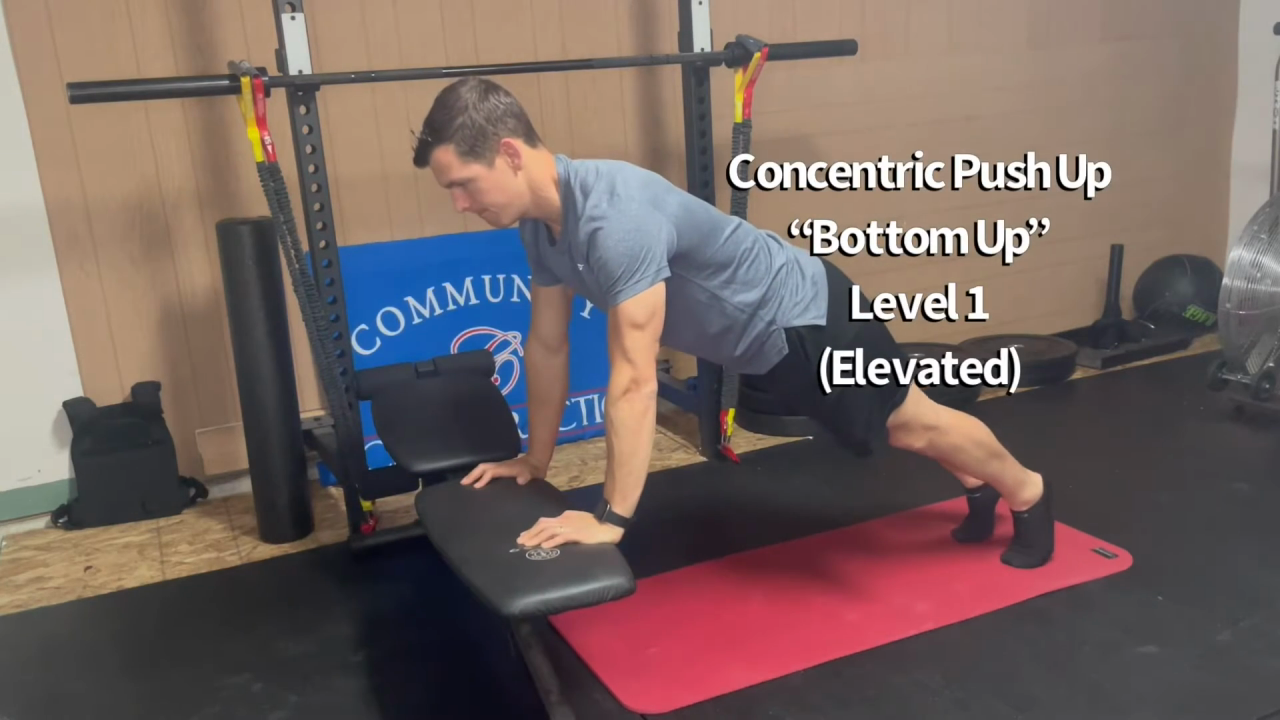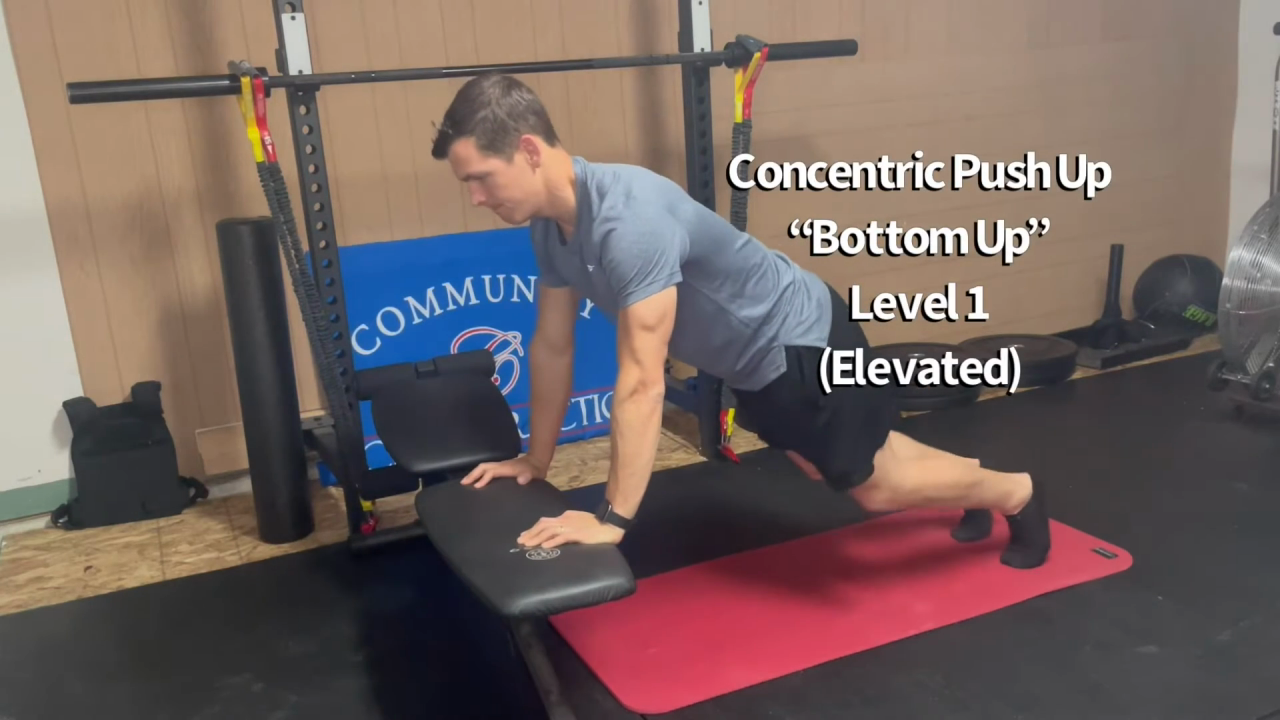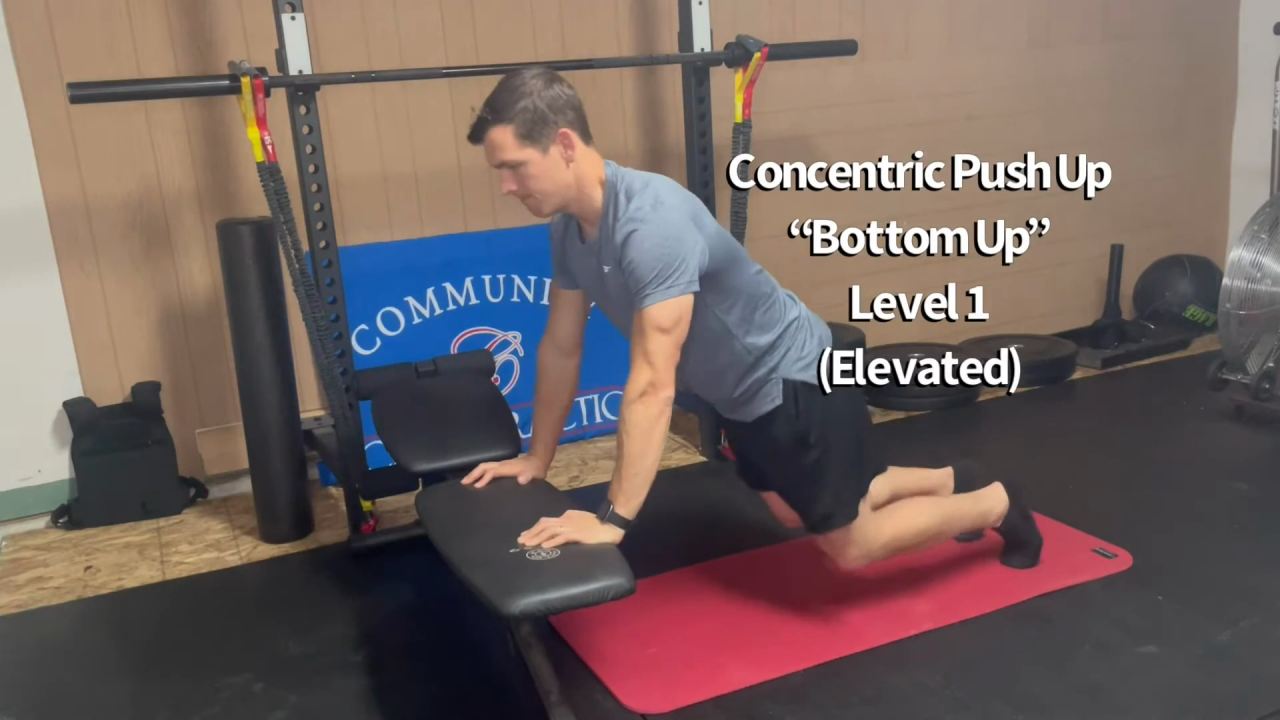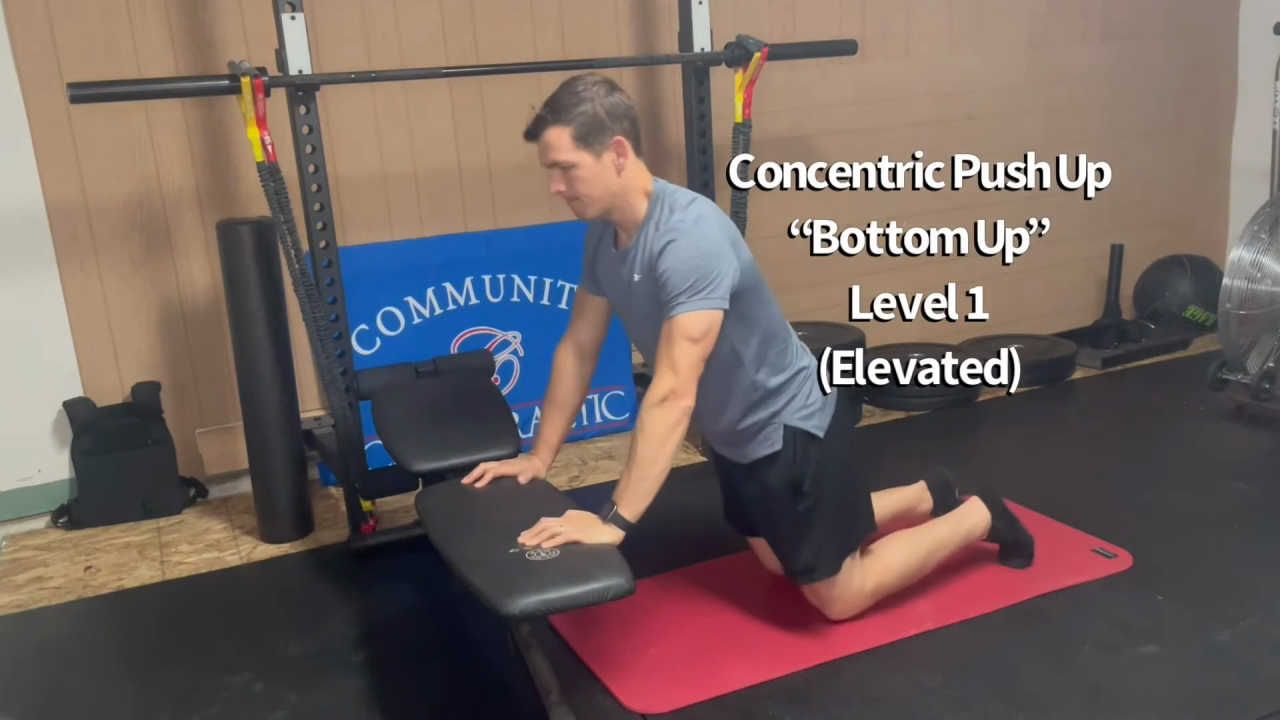
dt=0.3s
person 1, frame 1
left shoulder: (615, 218)
right shoulder: (542, 218)
left elbow: (634, 381)
right elbow: (546, 346)
left wrist: (611, 519)
right wrist: (535, 458)
left hip: (802, 315)
right hip: (765, 334)
left knee: (911, 424)
right knee: (892, 421)
left ankle: (1027, 493)
right ankle: (978, 486)
person 1, frame 2
left shoulder: (629, 221)
right shoulder: (551, 223)
left elbow: (642, 384)
right elbow: (552, 347)
left wrist: (613, 519)
right wrist: (535, 458)
left hip: (797, 339)
right hip: (754, 356)
left knee: (875, 484)
right knee: (828, 467)
left ankle: (1015, 493)
right ankle: (967, 478)
person 1, frame 3
left shoulder: (653, 224)
right shoulder: (570, 224)
left elbow: (652, 386)
right elbow: (560, 347)
left wrist: (614, 519)
right wrist: (535, 457)
left hip: (797, 379)
right hip: (745, 394)
left knee: (852, 546)
right knee: (799, 514)
left ankle: (995, 503)
right ankle: (951, 482)
person 1, frame 4
left shoulder: (690, 237)
right shoulder: (604, 235)
left elbow: (673, 395)
right elbow: (577, 348)
left wrist: (614, 521)
right wrist: (538, 457)
left hip: (791, 426)
right hip: (738, 433)
left knee: (837, 595)
right knee: (784, 561)
left ankle: (978, 515)
right ankle: (926, 495)
